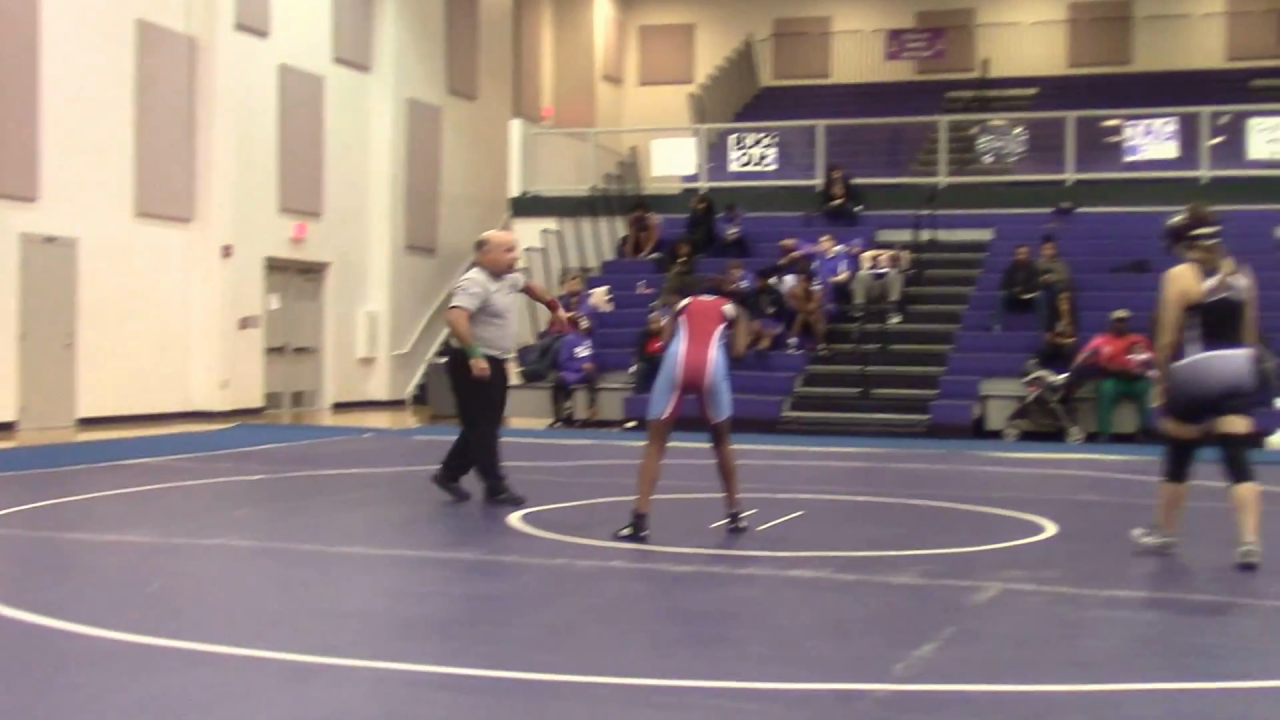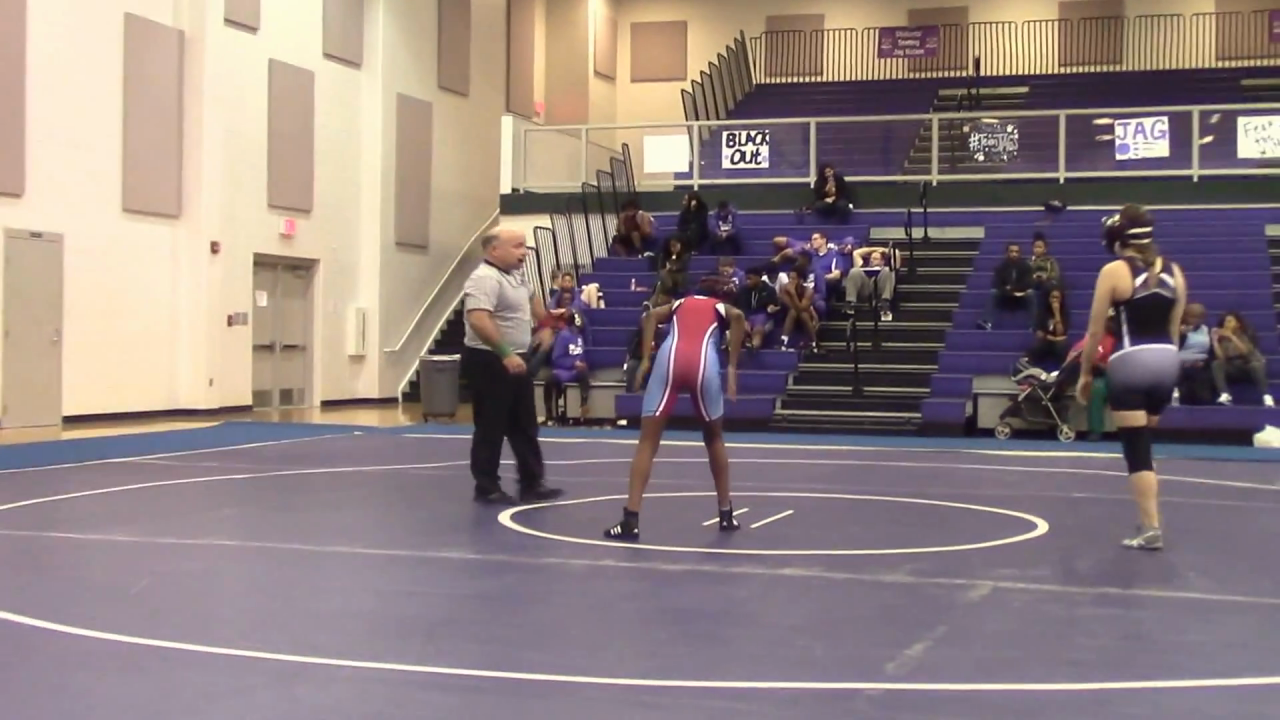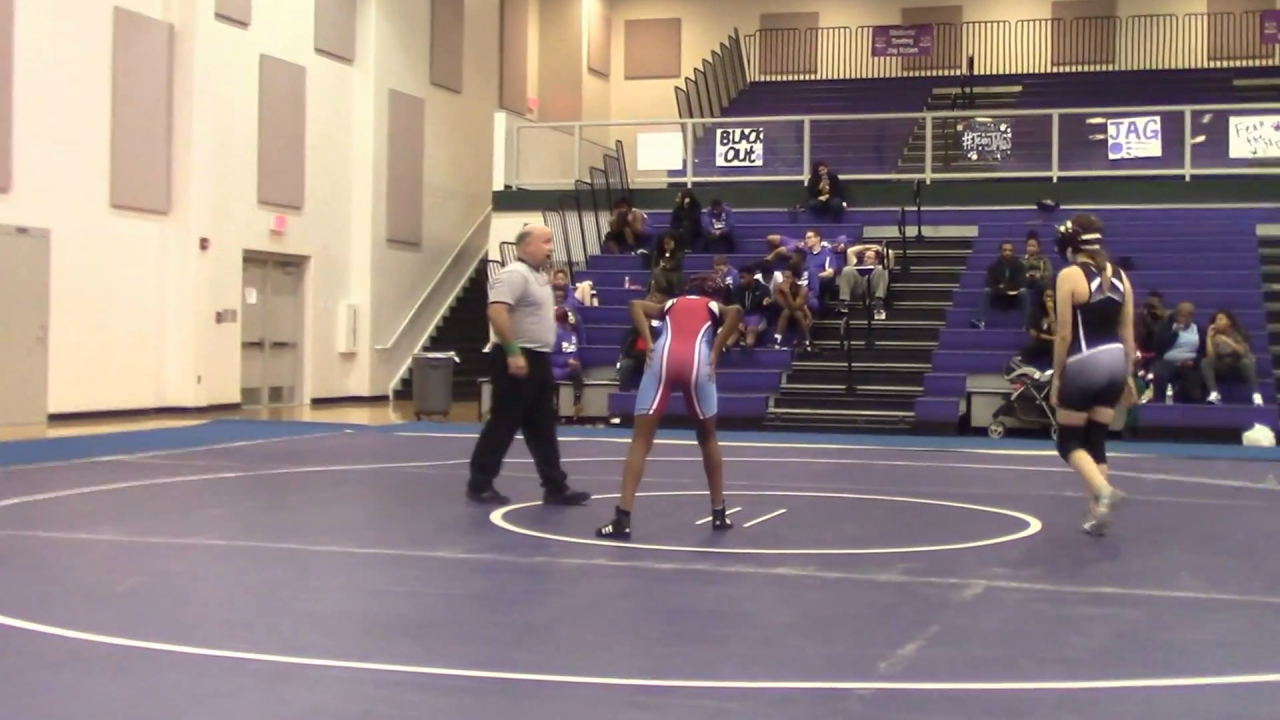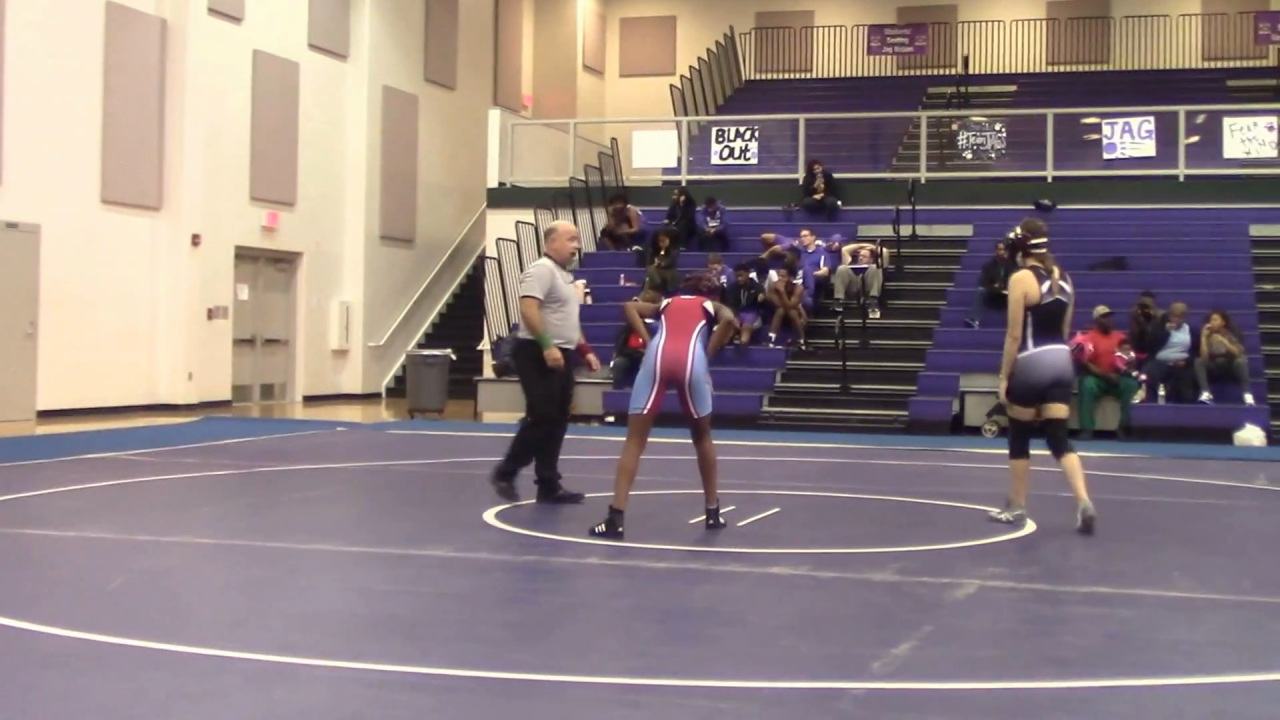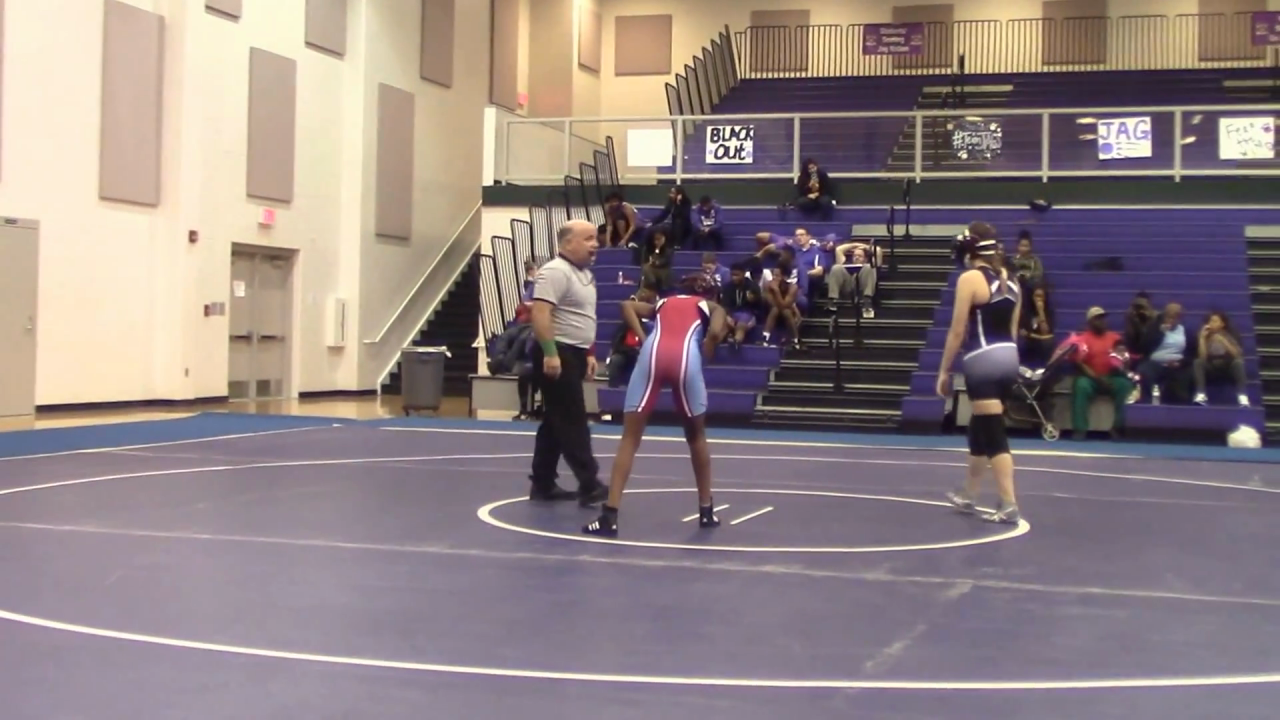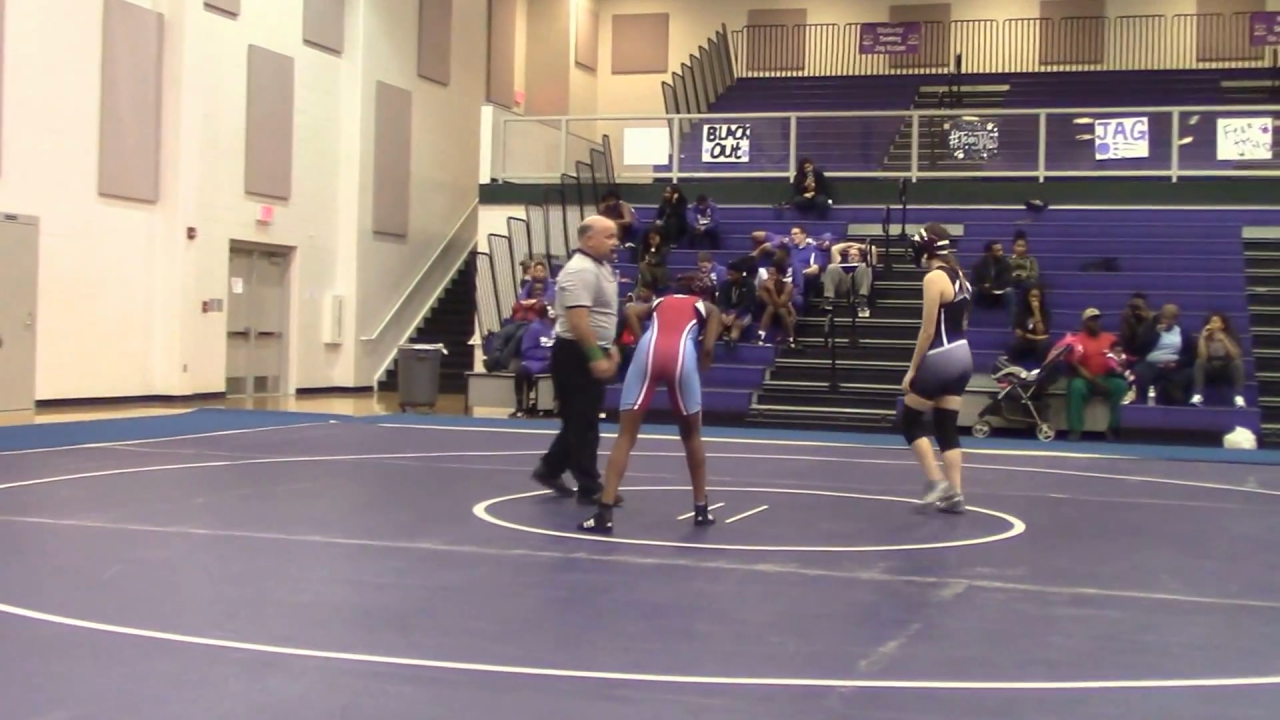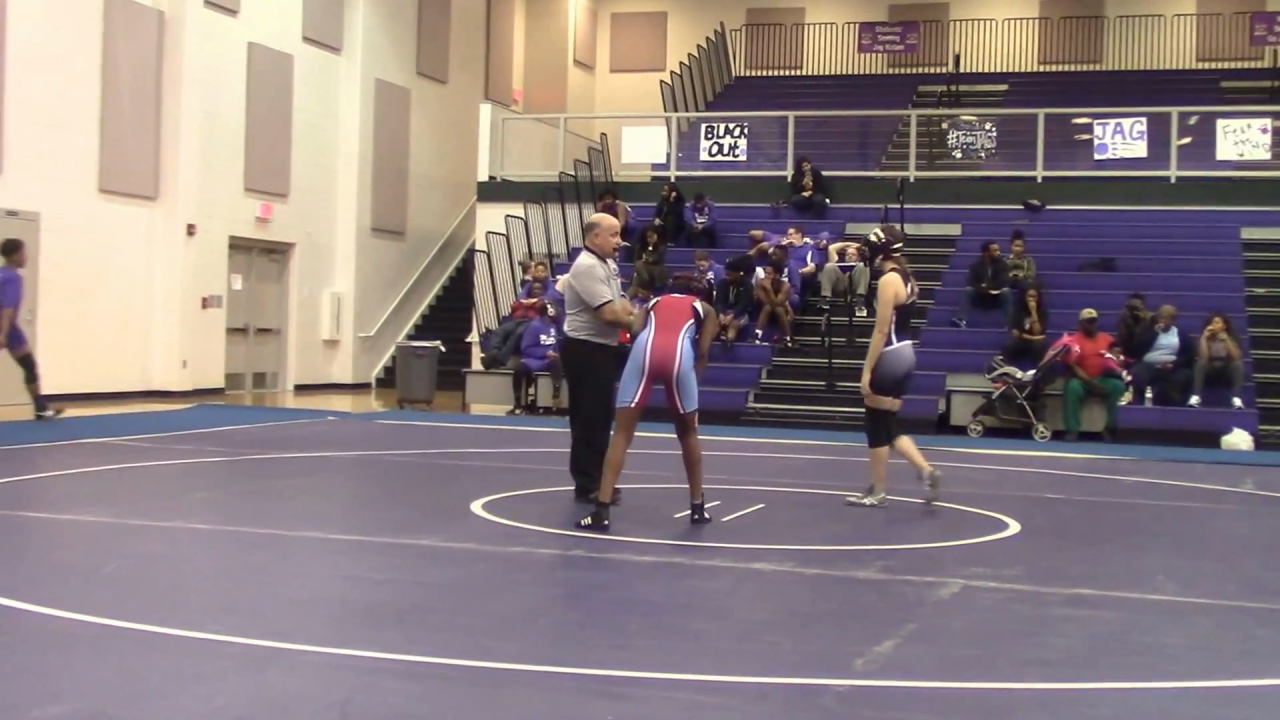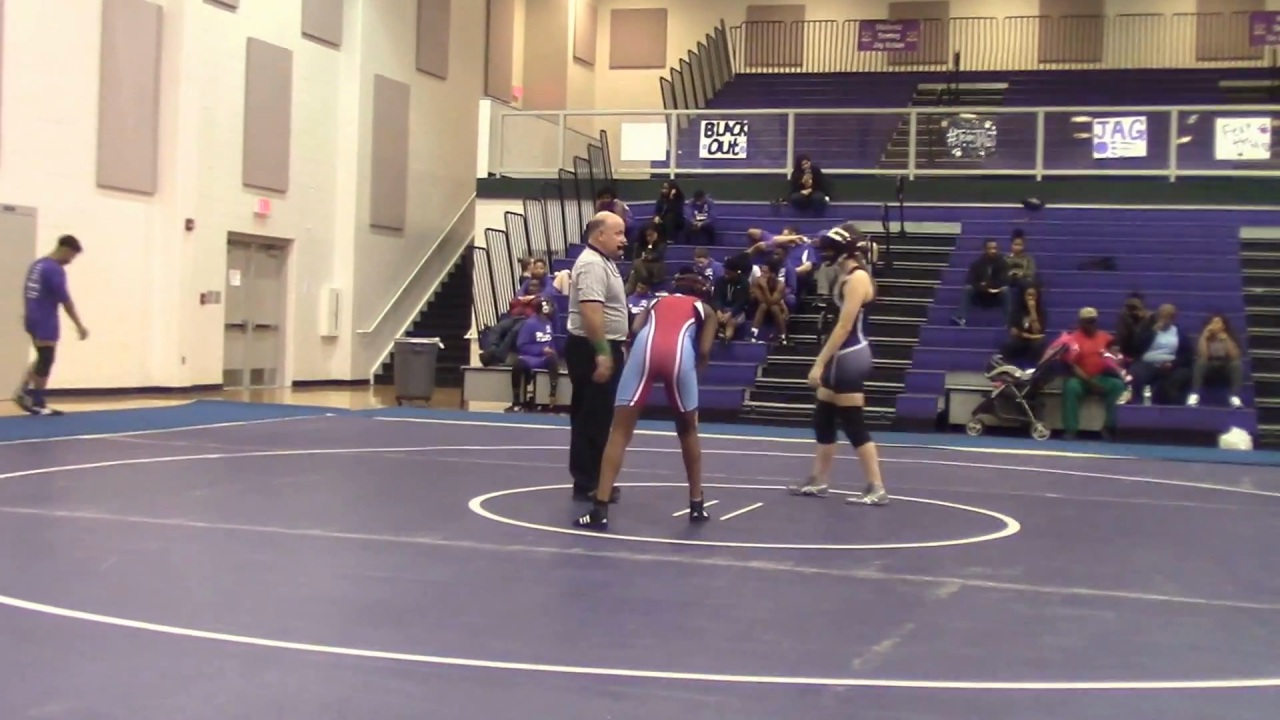
dt=0.4s
person 1, frame 1
left shoulder: (1179, 276)
right shoulder: (1240, 273)
left elbow: (1168, 338)
right elbow: (1248, 330)
left wrist: (1162, 382)
left hip: (1196, 371)
right hip: (1239, 367)
left knee: (1178, 458)
right knee: (1236, 459)
left ankle: (1164, 533)
right ankle: (1248, 542)
person 1, frame 2
left shoulder: (1113, 271)
right shoulder: (1172, 271)
left elbow: (1095, 330)
right elbow: (1174, 330)
left wrist: (1085, 373)
left hip: (1130, 364)
right hip: (1166, 362)
left knee: (1137, 450)
right knee: (1140, 445)
left ankle: (1152, 529)
right ankle: (1149, 517)
person 1, frame 3
left shoulder: (1070, 276)
right shoulder: (1119, 275)
left elbow: (1064, 334)
right elbow: (1127, 332)
left wrist: (1057, 377)
right wrist: (1129, 376)
left hip: (1084, 364)
right hip: (1115, 362)
left knee: (1070, 442)
right knee: (1096, 441)
left ankle: (1104, 491)
right ankle: (1098, 515)
person 1, frame 4
left shoulder: (1021, 279)
right shoulder: (1063, 278)
left elbow: (1014, 334)
right elbow: (1065, 330)
left wrist: (1004, 377)
left hip: (1031, 363)
right hip: (1061, 361)
left knee: (1018, 439)
right knee: (1060, 439)
left ankle: (1015, 508)
right ankle: (1083, 502)
person 1, frame 5
left shoulder: (969, 279)
right shoulder: (1009, 279)
left elbow: (958, 331)
right elbow: (1012, 328)
left wrist: (944, 371)
left hip: (983, 361)
right hip: (1008, 357)
left knee: (993, 435)
right knee: (979, 430)
left ankle: (1009, 504)
right ankle: (969, 495)
person 1, frame 6
left shoulder: (934, 278)
right shoulder: (958, 276)
left elbow: (928, 330)
left wrist: (912, 370)
left hip: (940, 358)
right hip: (962, 356)
left knee: (909, 421)
right knee: (946, 428)
left ankle: (937, 481)
right ankle: (954, 493)
person 1, frame 7
left shoulder: (888, 280)
right shoulder: (905, 277)
left elbow: (881, 331)
left wrist: (866, 370)
left hip: (890, 358)
right hip: (904, 354)
left knee: (878, 427)
right knee: (886, 425)
left ankle: (877, 491)
right ankle: (926, 471)
person 1, frame 8
left shoulder: (858, 279)
right shoulder: (846, 277)
left elbow: (845, 326)
left wrist: (819, 363)
right wrist: (824, 361)
left hip: (851, 357)
right hip: (841, 356)
left knee: (853, 425)
right knee: (823, 419)
left ankle: (876, 489)
right ankle: (818, 480)
person 2, frame 1
left shoulder: (508, 278)
right shoulder: (473, 282)
left elbow: (530, 287)
right elbow: (455, 318)
left wrist: (554, 306)
right wrist: (474, 356)
left hip: (495, 364)
right hip: (471, 364)
left knee: (486, 425)
right knee: (484, 427)
left ankle: (449, 473)
right ankle: (495, 487)
person 2, frame 2
left shoulder: (516, 274)
right shoulder: (485, 279)
left elbow: (532, 298)
right elbow: (477, 319)
left wrist: (545, 326)
right wrist: (507, 354)
left hip: (518, 360)
right hip: (489, 362)
left knee: (525, 425)
right knee: (491, 427)
left ankle: (531, 483)
right ankle: (487, 487)
person 2, frame 3
left shoulder: (540, 275)
right shoulder: (515, 274)
right elbow: (497, 312)
right wrist: (512, 353)
left hip: (538, 359)
right hip: (517, 360)
left knee: (543, 427)
right knee: (503, 424)
left ankle: (555, 487)
right ankle: (479, 485)
person 2, frame 4
left shoulder: (566, 275)
right shoulder: (541, 269)
right elbow: (528, 309)
left wrist: (585, 351)
right wrist: (548, 346)
left hip: (562, 357)
right hip: (539, 356)
left knee: (557, 422)
right knee: (542, 418)
left ankle: (548, 486)
right ankle: (505, 473)
person 2, frame 5
left shoulder: (584, 273)
right shoulder: (556, 272)
right elbow: (540, 313)
left wrist: (588, 353)
right wrist: (549, 352)
left hip: (573, 355)
right hip: (557, 356)
left knee: (556, 421)
right knee: (572, 420)
left ankle: (543, 484)
right ankle: (589, 485)
person 2, frame 6
left shoulder: (602, 267)
right shoulder: (581, 270)
right elbow: (578, 319)
left wrist: (608, 350)
right wrist: (596, 357)
left hip: (592, 352)
right hip: (577, 353)
left knee: (578, 418)
right knee: (585, 420)
left ankle: (549, 468)
right ankle: (588, 487)
person 2, frame 7
left shoulder: (607, 264)
right shoulder: (588, 267)
left elbow: (619, 303)
right elbow: (609, 314)
left wrist: (637, 316)
left hip: (601, 350)
right hip: (586, 351)
left knee: (599, 418)
right knee: (590, 419)
left ankle: (594, 480)
right ankle: (587, 485)
person 2, frame 8
left shoulder: (606, 262)
right shoulder: (592, 264)
right elbow: (591, 313)
left wrist: (617, 348)
right wrist: (602, 353)
left hip: (606, 349)
right hip: (594, 351)
left knee: (599, 416)
right knee: (592, 417)
left ankle: (592, 479)
right ankle: (586, 483)
person 3, frame 1
left shoulder: (685, 303)
right shoulder: (734, 310)
left elbow: (666, 342)
right elbow: (738, 351)
left hip: (676, 362)
right hip: (711, 366)
left knee: (655, 444)
right knee: (722, 443)
left ankle: (640, 522)
right ankle: (734, 515)
person 3, frame 2
left shoulder: (679, 304)
right shoulder: (724, 308)
left elbow: (652, 315)
right elbow: (738, 317)
left wrist: (645, 358)
right wrist: (732, 366)
left hip: (669, 360)
right hip: (704, 363)
left knee: (647, 443)
right knee: (714, 440)
left ankle: (630, 521)
right ankle: (726, 514)
person 3, frame 3
left shoulder: (671, 304)
right shoulder: (716, 307)
left elbow: (636, 305)
right elbow: (736, 311)
left wrist: (649, 343)
right wrist: (716, 351)
left hip: (663, 358)
right hip: (697, 360)
left knee: (640, 441)
right knee: (707, 439)
left ankle: (623, 520)
right ankle: (719, 513)
person 3, frame 4
left shoulder: (666, 303)
right shoulder: (713, 306)
left elbow: (629, 306)
right elbow: (729, 321)
left wrist: (648, 341)
right wrist: (707, 356)
left hip: (658, 356)
right hip: (691, 358)
left knee: (634, 441)
right knee: (702, 438)
left ankle: (615, 518)
right ankle: (712, 512)
person 3, frame 5
left shoulder: (663, 303)
right shoulder: (712, 307)
left elbow: (628, 306)
right elbow: (714, 334)
left wrist: (644, 340)
right wrist: (701, 362)
left hip: (653, 354)
right hip: (686, 356)
left knee: (630, 439)
right knee: (696, 437)
left ankle: (609, 516)
right ankle: (706, 511)
person 3, frame 6
left shoulder: (659, 302)
right shoulder: (708, 307)
left elbow: (631, 313)
right elbow: (707, 348)
right wrist: (698, 373)
left hip: (649, 351)
right hip: (682, 355)
left knee: (626, 436)
right knee: (691, 435)
left ankle: (604, 514)
right ankle: (701, 508)
person 3, frame 7
left shoulder: (655, 301)
right shoulder: (705, 309)
left elbow: (636, 330)
right elbow: (702, 351)
right wrist: (693, 378)
left hip: (646, 350)
right hip: (679, 353)
left knee: (621, 434)
right knee: (688, 434)
left ankle: (601, 511)
right ankle: (697, 507)
person 3, frame 8
left shoulder: (658, 301)
right shoulder: (705, 309)
left elbow: (636, 329)
right elbow: (704, 350)
right wrist: (692, 374)
left hip: (647, 346)
right hip: (679, 350)
left knee: (620, 431)
right knee: (688, 431)
left ankle: (600, 509)
right ankle: (697, 504)
